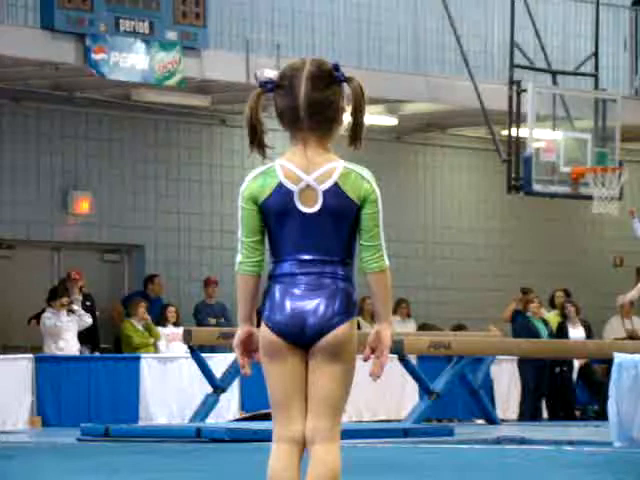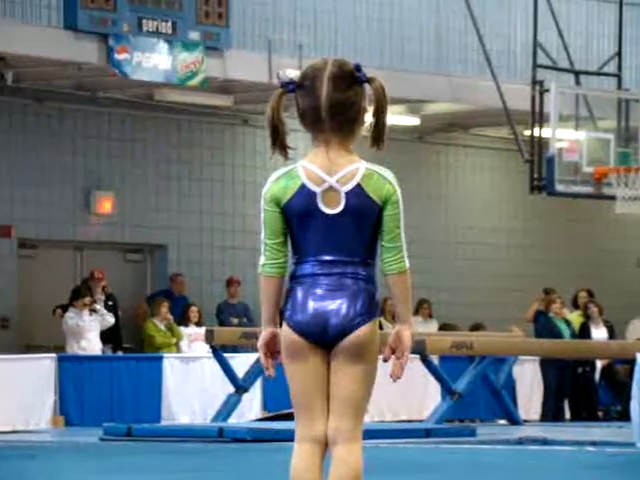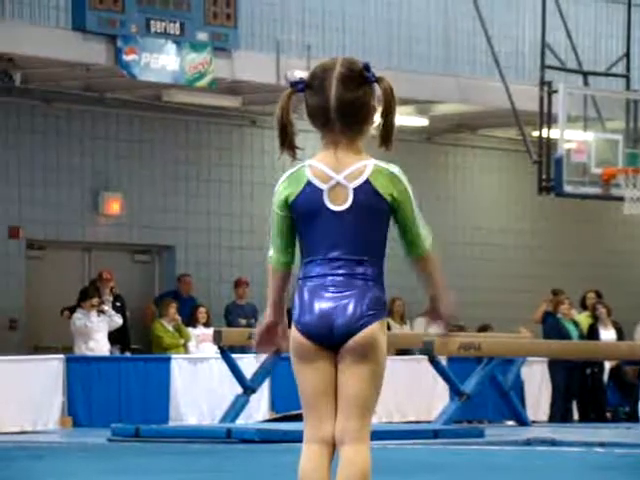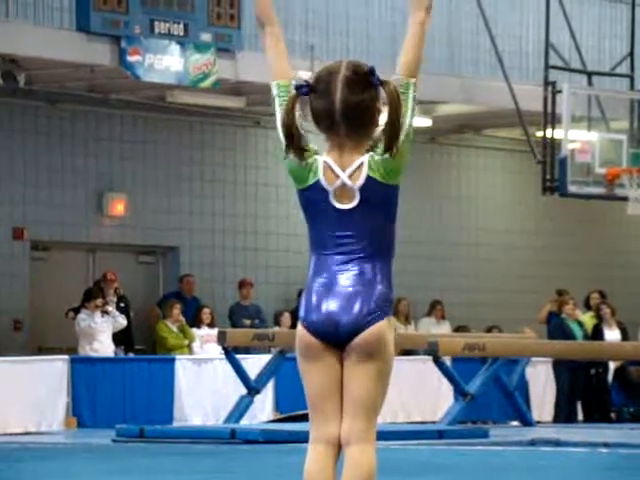
dt=0.3s
person 1, frame 1
left shoulder: (258, 182)
right shoulder: (359, 182)
left elbow: (249, 260)
right elbow: (374, 258)
left wrist: (244, 323)
right wrist: (384, 322)
left hip: (281, 313)
right hip: (333, 313)
left knee: (287, 436)
right knee: (323, 436)
person 1, frame 2
left shoulder: (281, 184)
right shoulder: (381, 183)
left elbow: (272, 262)
right elbow: (395, 260)
left wrist: (268, 325)
right wrist: (404, 323)
left hip: (303, 313)
right hip: (356, 313)
left knee: (309, 436)
right knee: (345, 436)
person 1, frame 3
left shoulder: (294, 181)
right shoulder: (389, 179)
left elbow: (280, 257)
right elbow: (419, 247)
left wrist: (271, 312)
right wrist: (440, 296)
left hip: (311, 314)
right hip: (363, 314)
left knee: (317, 437)
right knee: (354, 437)
person 1, frame 4
left shoulder: (302, 170)
right shoulder: (386, 168)
left elbow: (283, 92)
right elbow: (406, 88)
left hip: (318, 312)
right hip: (369, 314)
left knee: (323, 436)
right knee: (359, 436)
